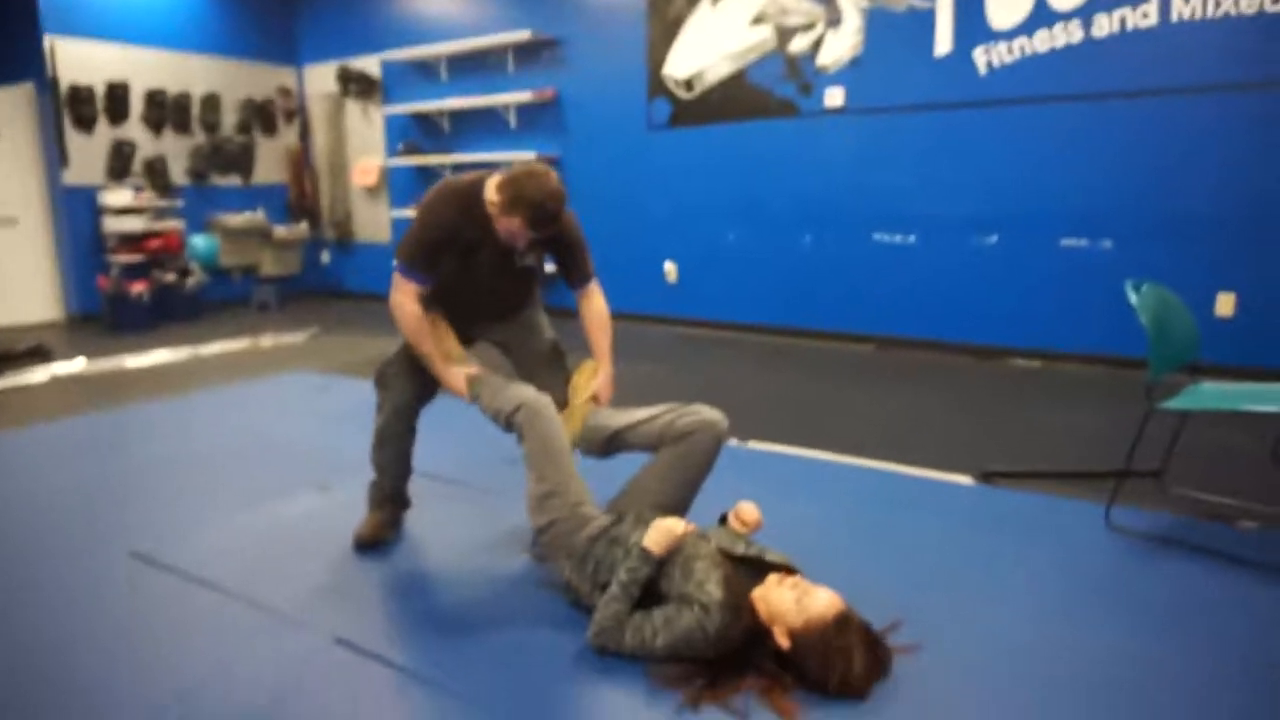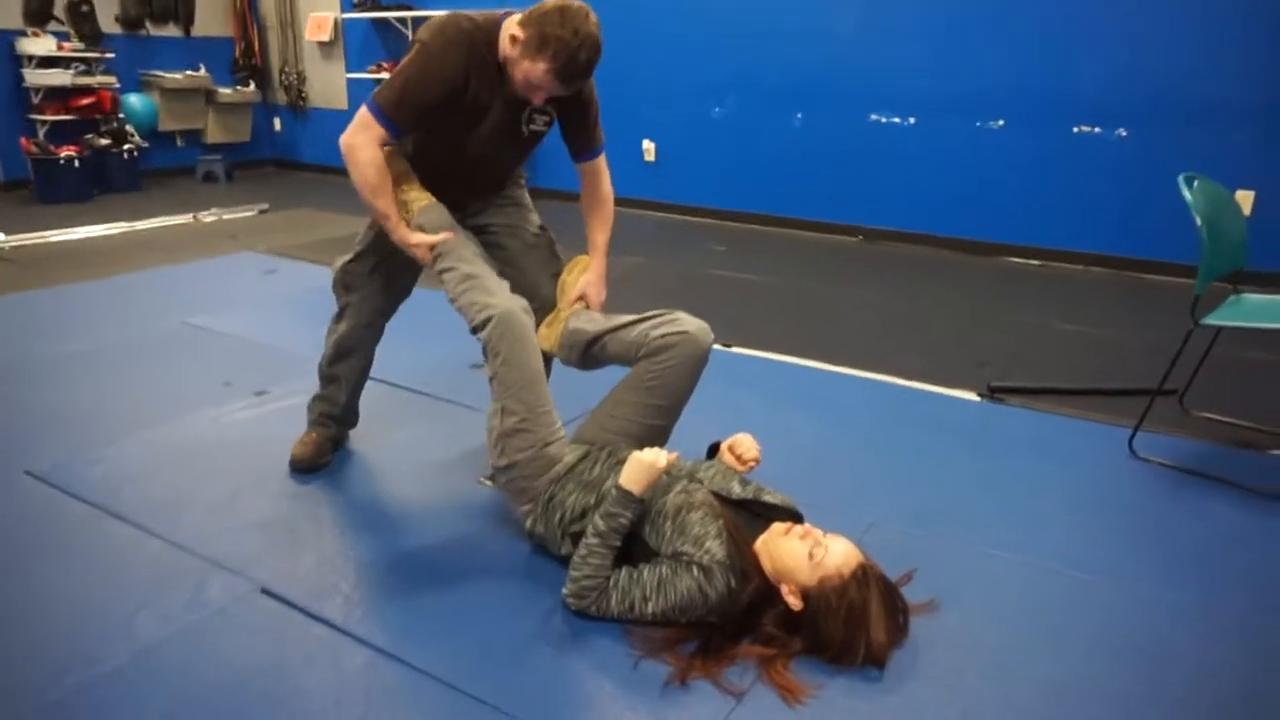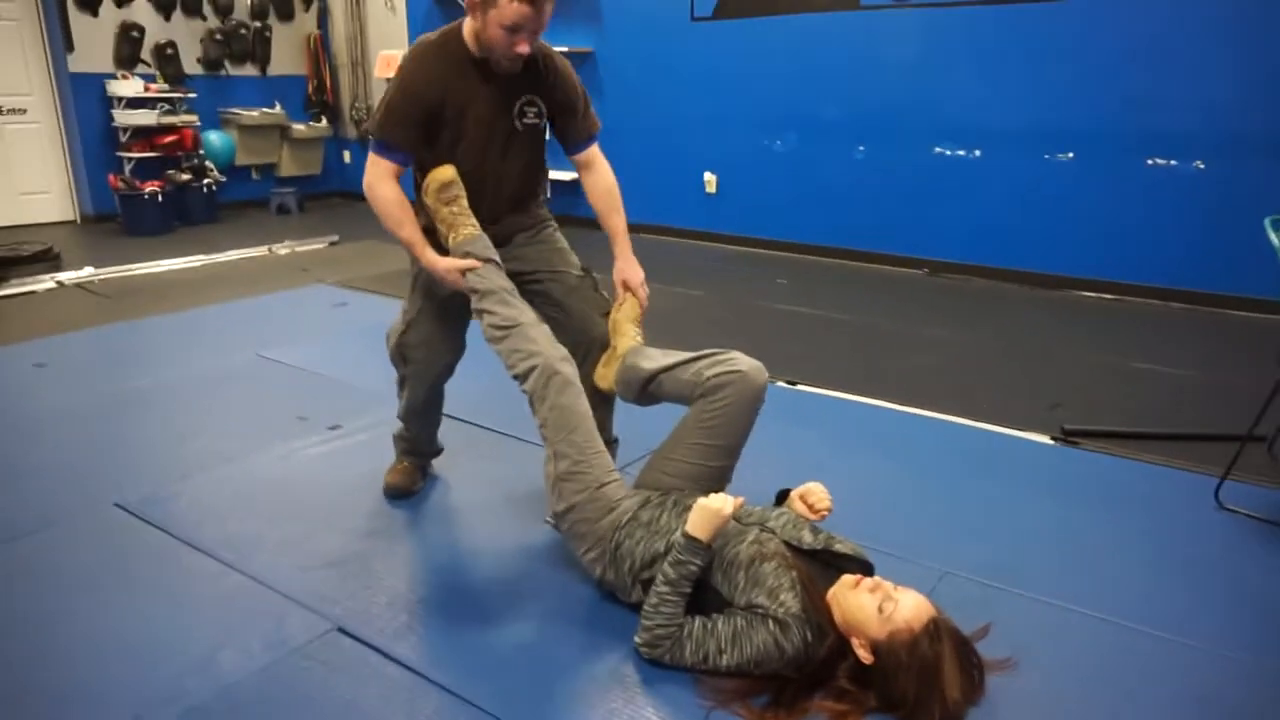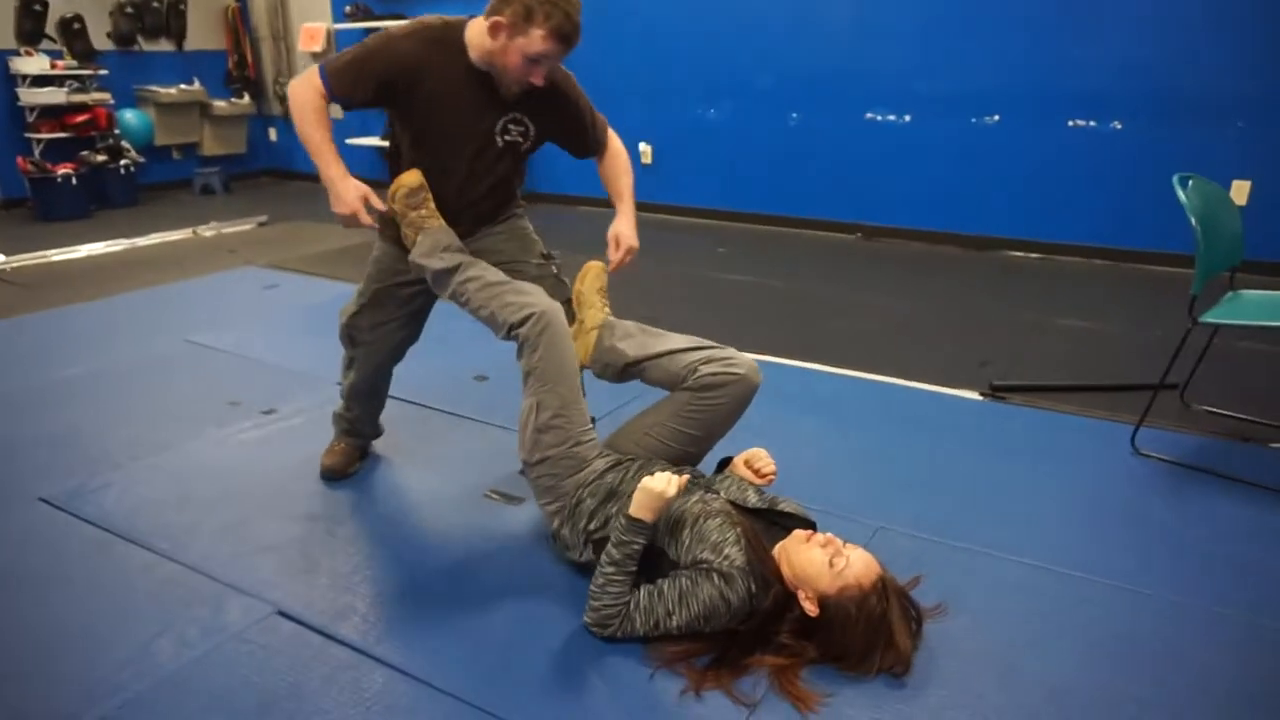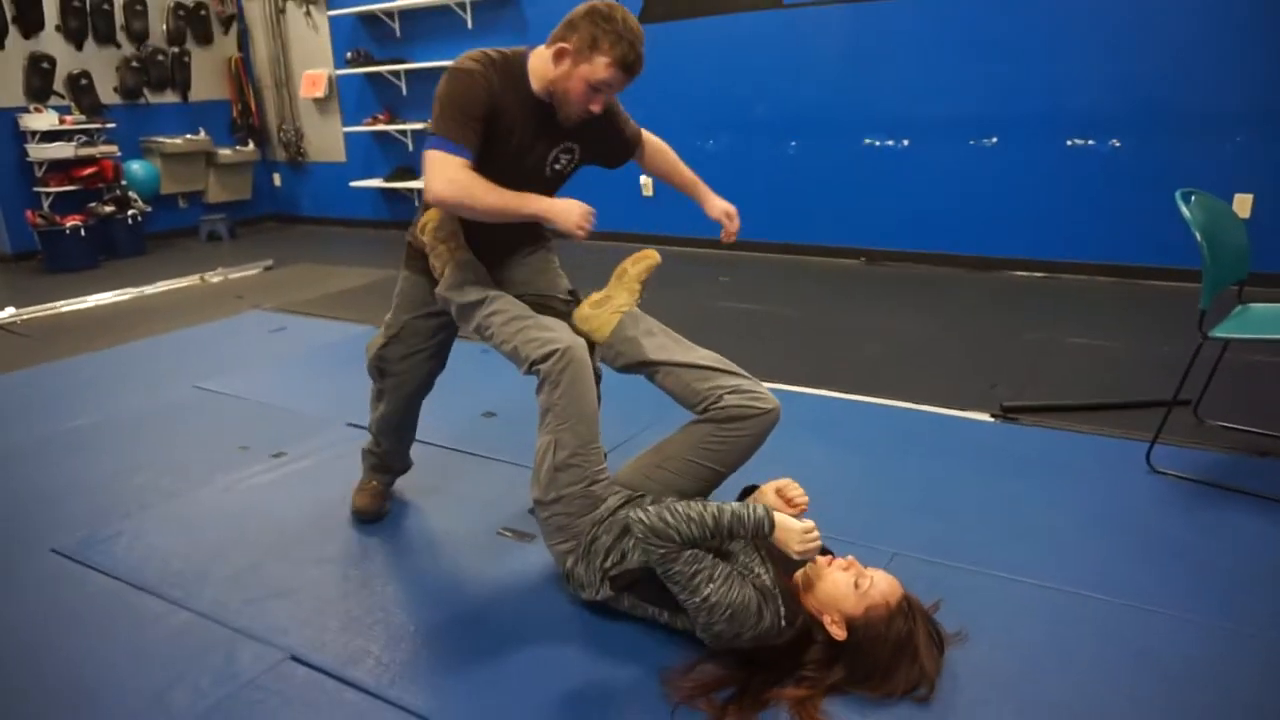
dt=1s
person 1, frame 1
left shoulder: (711, 622)
left elbow: (605, 633)
left wrist: (648, 553)
right wrist: (734, 530)
left hip: (588, 551)
right hip: (629, 526)
left knee: (530, 406)
right ankle: (586, 424)
person 1, frame 2
left shoulder: (712, 583)
right shoulder: (775, 518)
left elbow: (584, 593)
left wrist: (626, 493)
right wrist: (724, 458)
left hip: (555, 493)
right hip: (601, 459)
left knee: (506, 319)
right knee: (687, 337)
left ankle: (424, 211)
right ankle: (569, 328)
person 1, frame 3
left shoulder: (784, 636)
right shoulder: (846, 566)
left elbow: (657, 641)
left wrist: (694, 540)
right wrist: (792, 504)
left hip: (620, 534)
right hip: (667, 505)
left knee: (550, 372)
right knee: (740, 376)
left ankle: (469, 242)
right ankle: (627, 362)
person 1, frame 4
left shoulder: (731, 589)
right shoulder: (788, 525)
left elbow: (606, 616)
left wrist: (638, 519)
right wrist: (734, 471)
left hip: (583, 497)
right hip: (634, 468)
left knee: (541, 315)
right knee: (733, 374)
left ankle: (433, 243)
right ankle: (598, 338)
person 1, frame 5
left shoulder: (748, 615)
right shoulder: (801, 562)
left elbow: (653, 529)
left wrist: (761, 517)
right wrist: (761, 504)
left hip: (588, 540)
right hip: (625, 504)
left knee: (561, 351)
right knee: (753, 407)
left ankle: (459, 277)
right ankle: (615, 321)
person 2, frame 1
left shoulder: (555, 221)
right shoulder: (446, 206)
left elbow: (588, 294)
right elbow: (404, 298)
left wrist: (603, 369)
right wrist: (442, 370)
left hip: (512, 315)
right hip: (445, 316)
left knee: (558, 404)
right knee: (397, 398)
right ankle: (386, 506)
person 2, frame 2
left shoulder: (569, 78)
right shoulder: (450, 45)
left elbow: (594, 173)
right elbow: (359, 141)
left wrist: (596, 266)
right wrist: (399, 233)
left hip: (496, 193)
right hip: (419, 190)
left knee: (545, 299)
right knee: (363, 304)
right ankle: (328, 423)
person 2, frame 3
left shoulder: (550, 71)
right shoulder: (427, 67)
left elbow: (591, 164)
right elbow: (379, 178)
left wrist: (623, 254)
right wrist: (427, 258)
left hip: (527, 230)
right hip: (450, 241)
left knee: (594, 337)
right knee: (422, 358)
right ankle: (414, 451)
person 2, frame 4
left shoulder: (552, 88)
right shoulder: (413, 49)
left elbow: (607, 145)
right elbow: (306, 87)
left wrist: (624, 214)
right wrist: (335, 178)
left hip: (494, 224)
right knee: (369, 338)
right ankle: (353, 433)
person 2, frame 5
left shoulder: (596, 110)
right shoulder: (476, 78)
left elbow: (641, 146)
right elbow: (443, 186)
left wrist: (707, 198)
right wrist: (547, 209)
left hip: (521, 253)
right knee: (400, 374)
right ankle: (380, 471)
